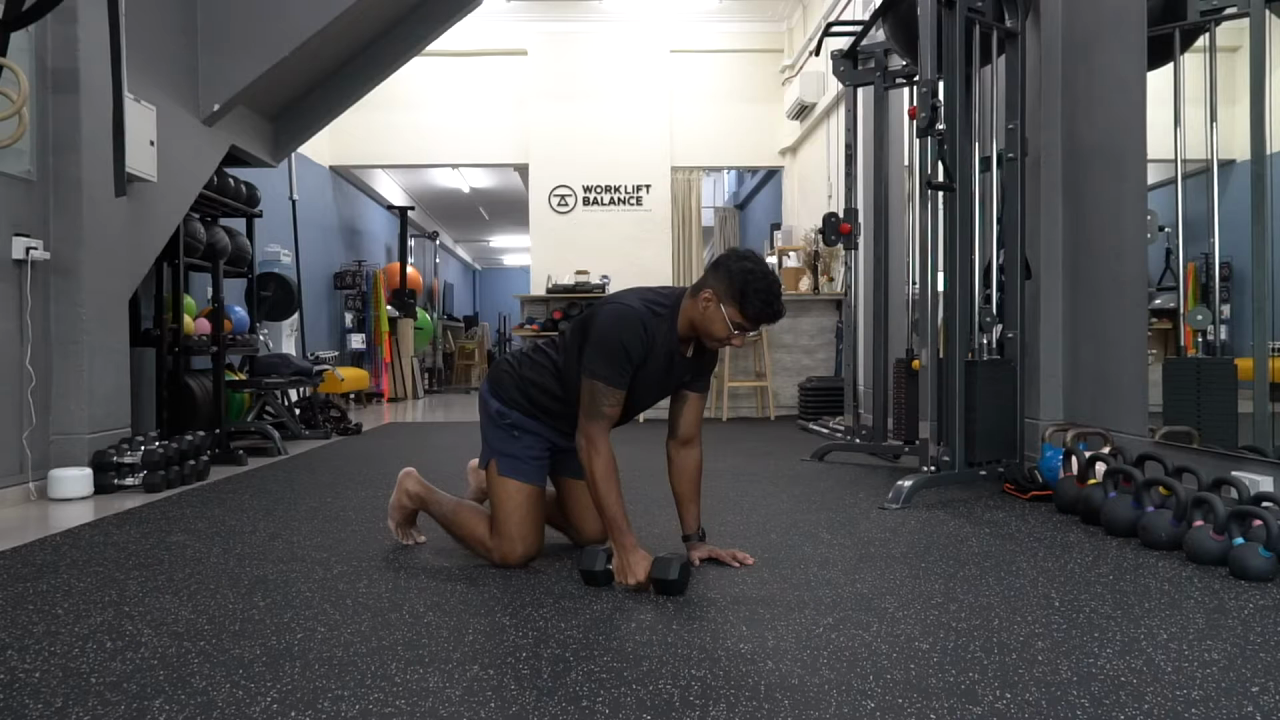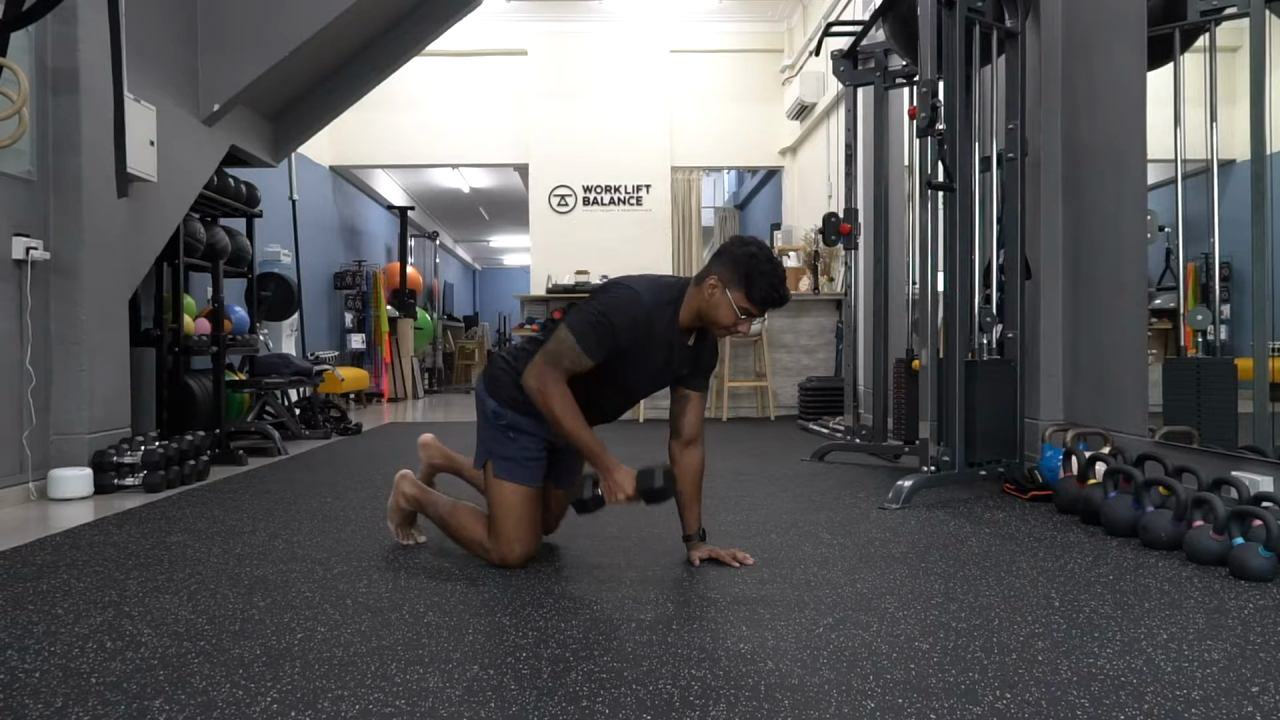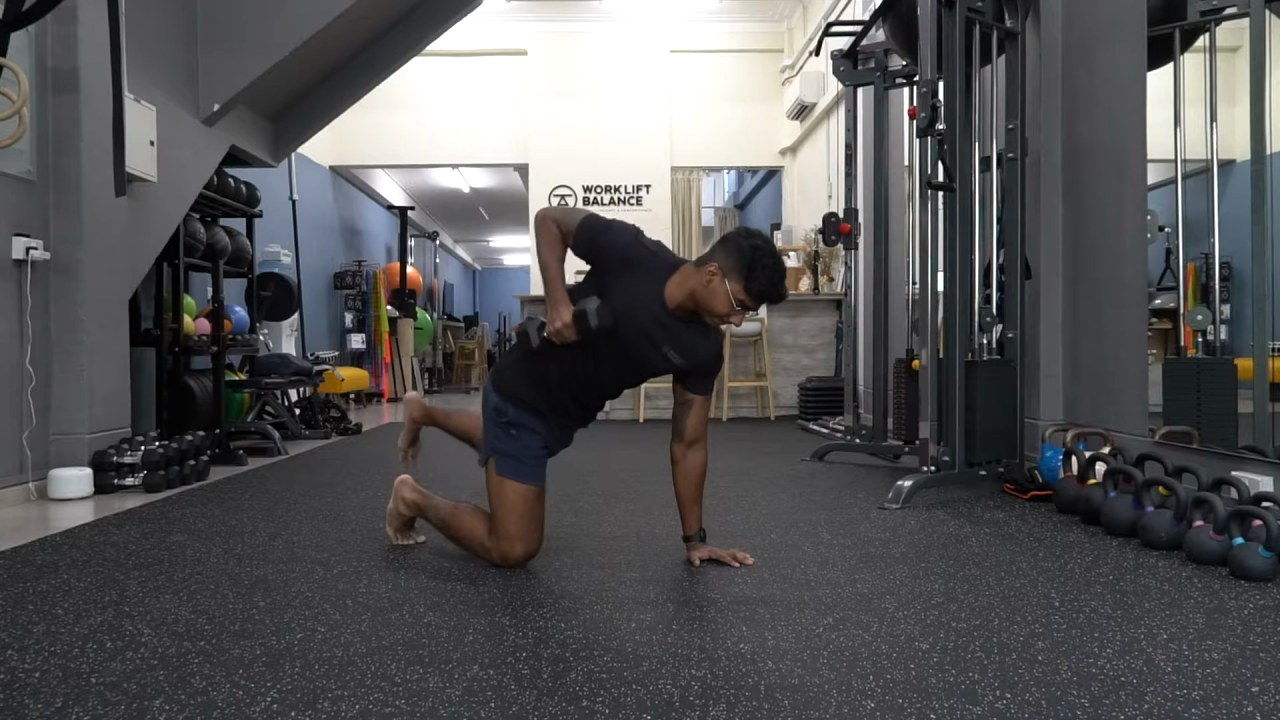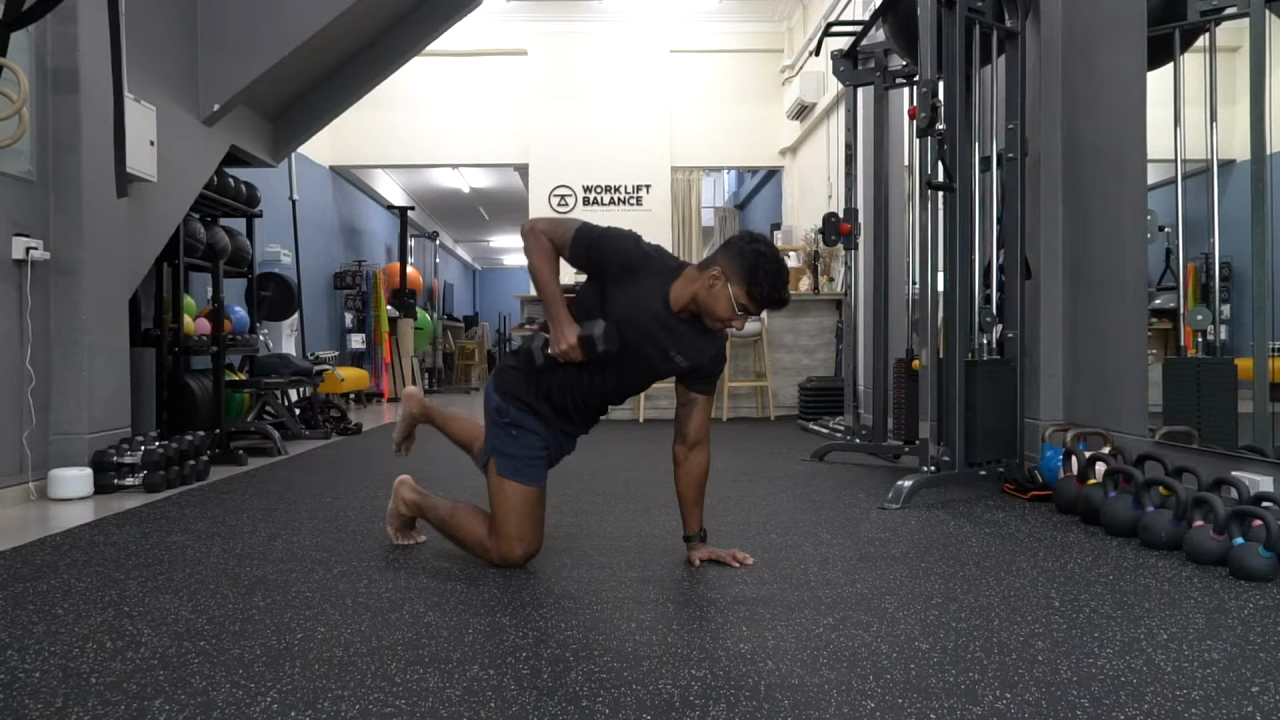
dt=0.7s
person 1, frame 1
left shoulder: (702, 350)
right shoulder: (627, 322)
left elbow: (684, 442)
right elbow: (593, 437)
left wrist: (694, 539)
right wrist: (626, 545)
left hip: (571, 416)
right hip: (518, 405)
left knee: (592, 534)
right knee: (514, 550)
left ankle: (490, 481)
right ankle: (416, 492)
person 1, frame 2
left shoulder: (702, 345)
right shoulder: (632, 305)
left elbow: (686, 441)
right elbow: (540, 379)
left wrist: (694, 538)
right wrist: (607, 466)
left hip: (565, 413)
right hip: (516, 401)
left knee: (544, 523)
right knee: (512, 550)
left ankle: (440, 456)
right ankle: (412, 494)
person 1, frame 3
left shoulder: (704, 348)
right shoulder: (631, 254)
left elbow: (688, 443)
right elbow: (549, 219)
left wrist: (694, 539)
right wrist: (557, 301)
left hip: (569, 414)
right hip: (521, 394)
left knee: (506, 452)
right knee: (513, 549)
left ankle: (423, 412)
right ankle: (414, 499)
person 1, frame 4
left shoulder: (708, 348)
right shoulder: (631, 260)
left elbow: (690, 445)
right elbow: (537, 232)
left wrist: (695, 539)
right wrist: (560, 320)
left hip: (572, 418)
right hip: (525, 398)
left knee: (502, 463)
right knee: (512, 549)
left ankle: (421, 409)
right ankle: (412, 498)
